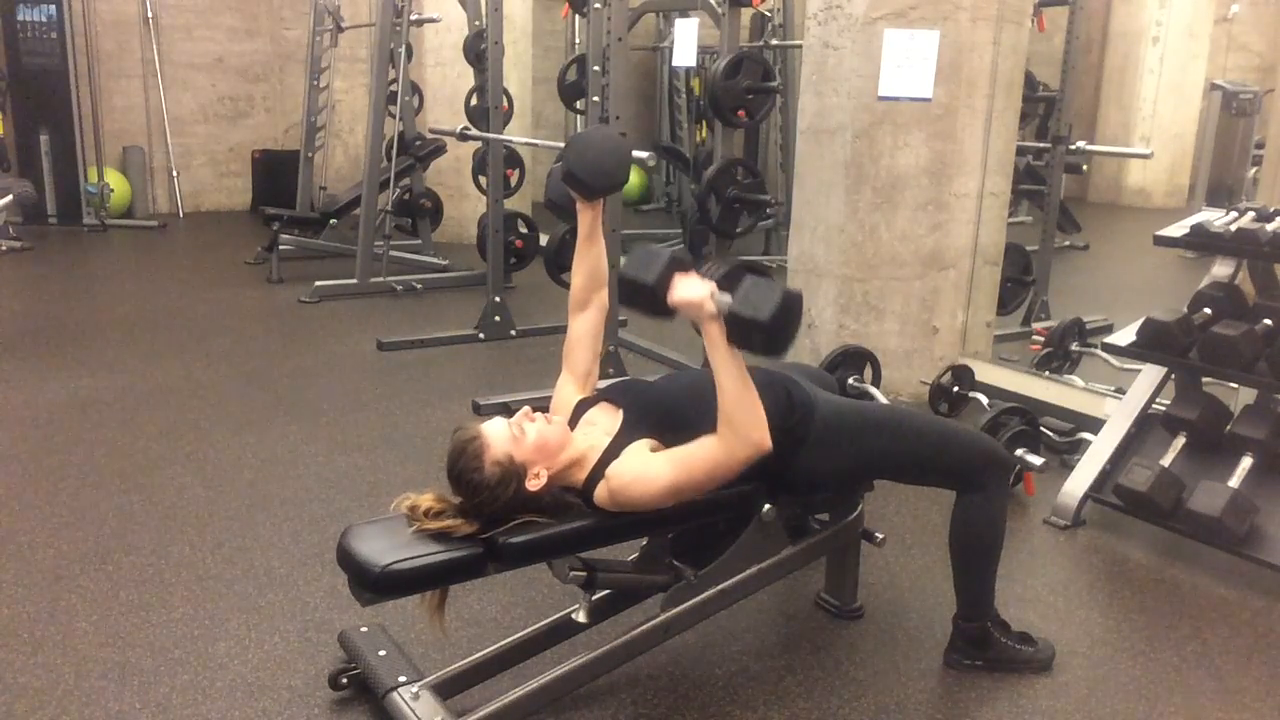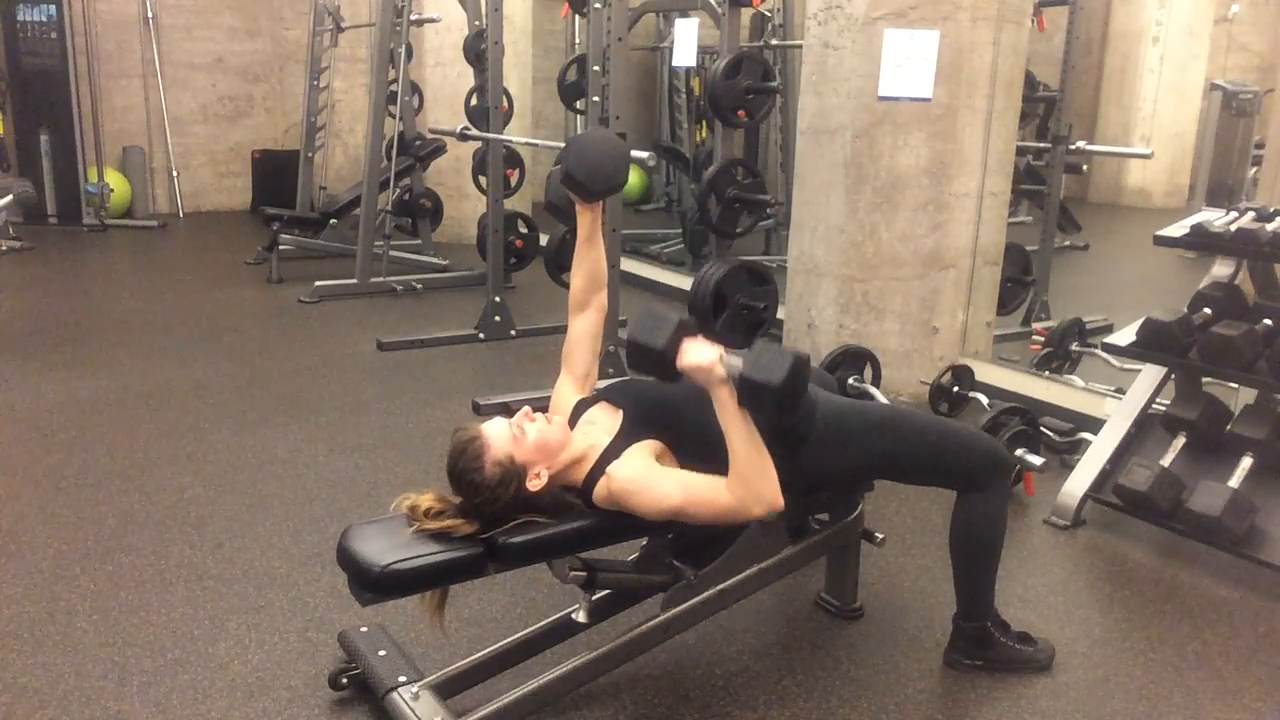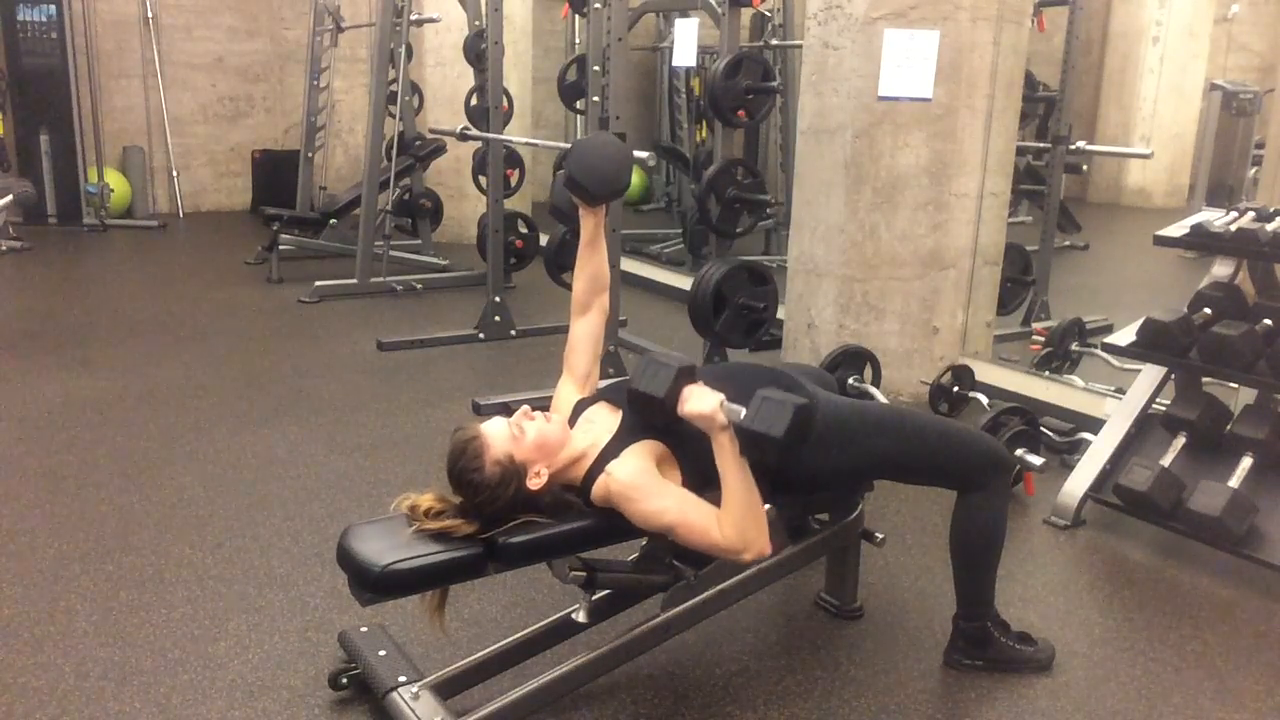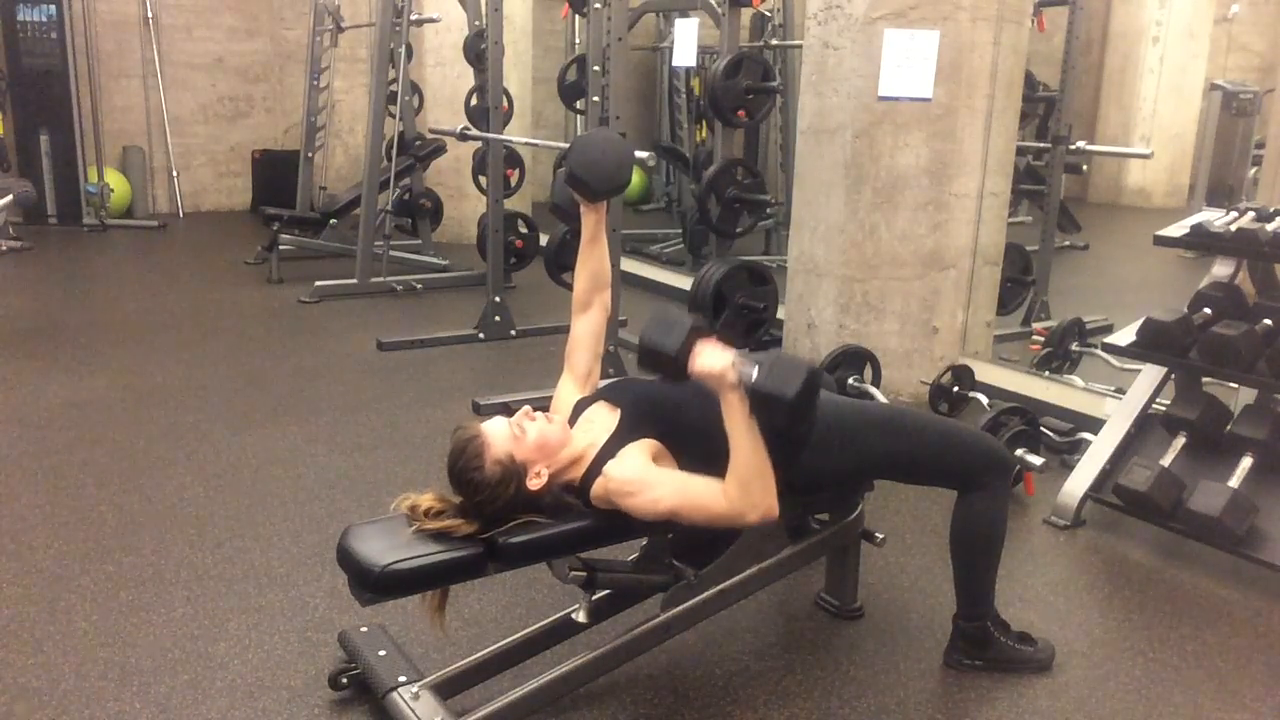
dt=0.3s
person 1, frame 1
left shoulder: (570, 411)
right shoulder: (623, 480)
left elbow: (588, 309)
right elbow: (751, 443)
left wrist: (589, 210)
right wrist: (711, 324)
right hip: (801, 435)
right knee: (989, 463)
right ankle: (976, 635)
person 1, frame 2
left shoulder: (570, 410)
right shoulder: (622, 481)
left elbow: (587, 309)
right elbow: (761, 497)
left wrist: (587, 213)
right wrist: (720, 386)
right hip: (801, 436)
right knee: (989, 463)
right ankle: (976, 634)
person 1, frame 3
left shoulder: (571, 410)
right shoulder: (620, 482)
left elbow: (589, 312)
right elbow: (750, 545)
left wrist: (592, 216)
right wrist: (721, 430)
right hip: (801, 432)
right knee: (989, 463)
right ankle: (976, 635)
person 1, frame 4
left shoulder: (571, 408)
right shoulder: (620, 479)
left elbow: (590, 309)
right elbow: (757, 507)
left wrist: (593, 212)
right wrist: (731, 390)
right hip: (800, 431)
right knee: (990, 464)
right ankle: (977, 636)
